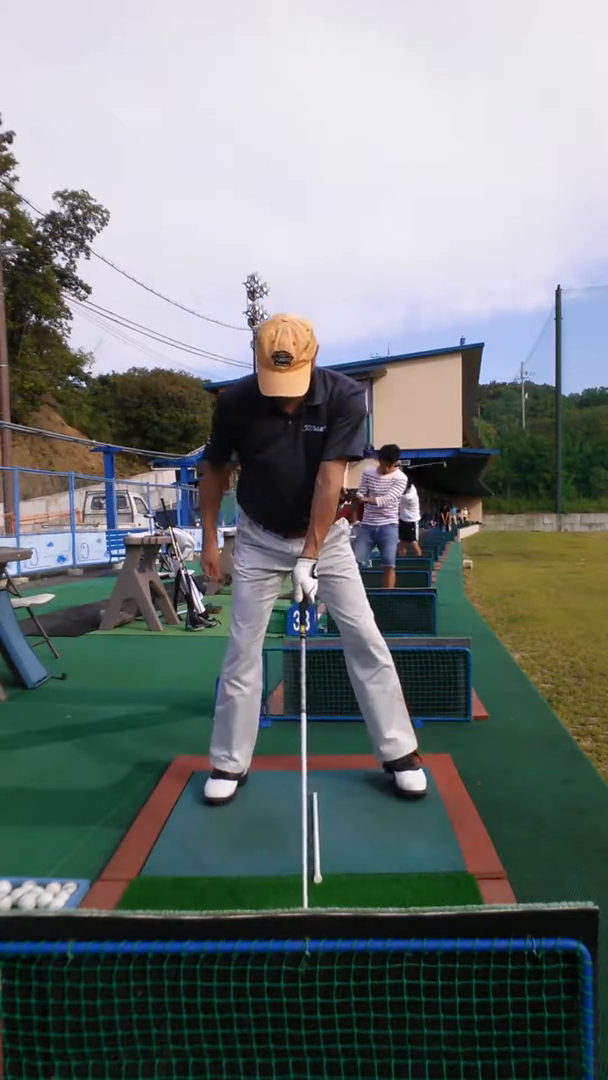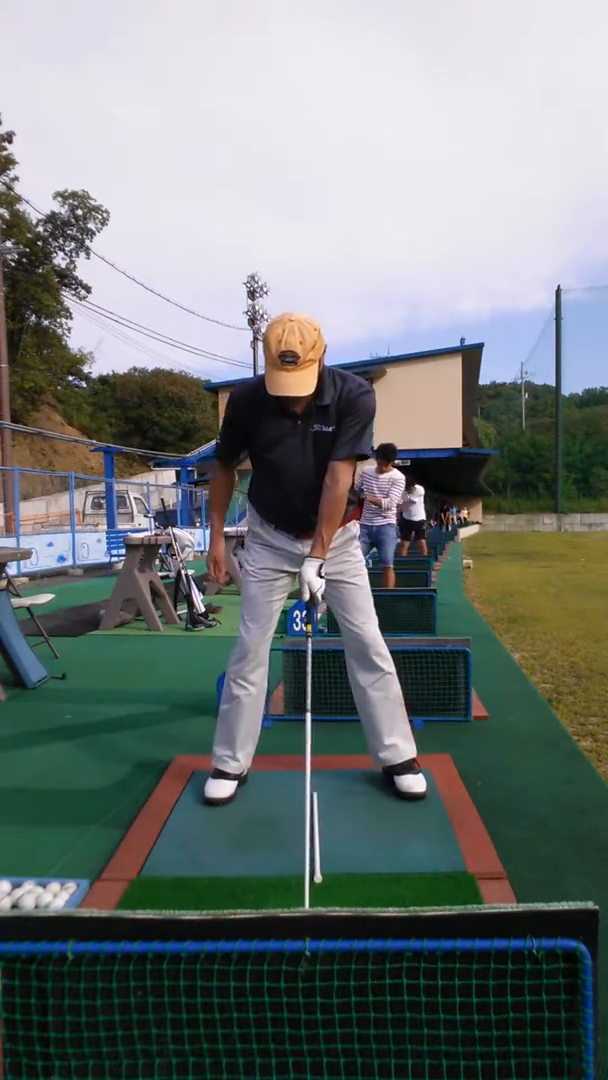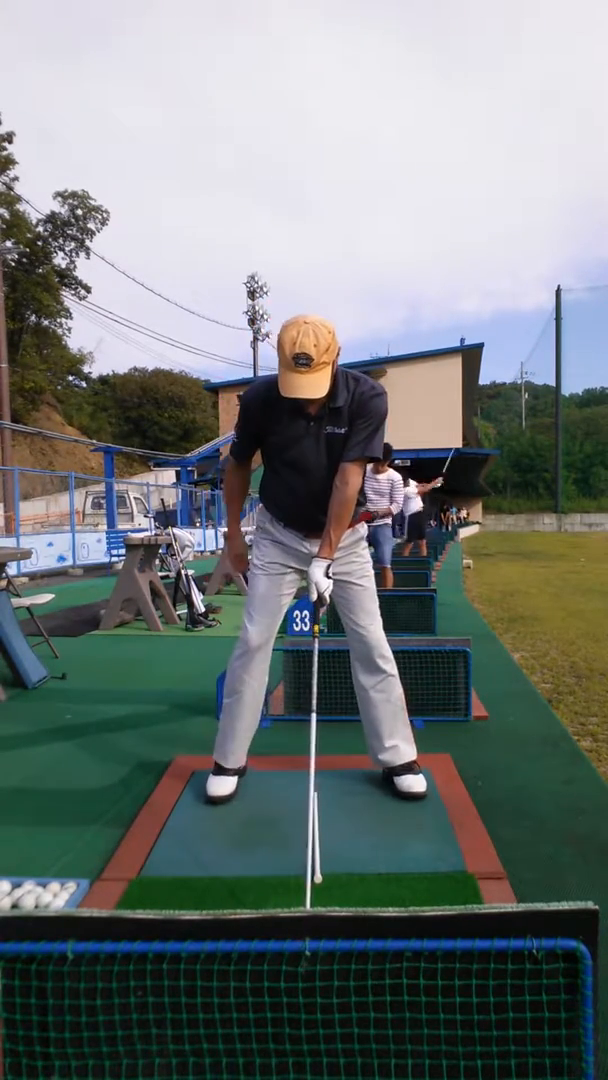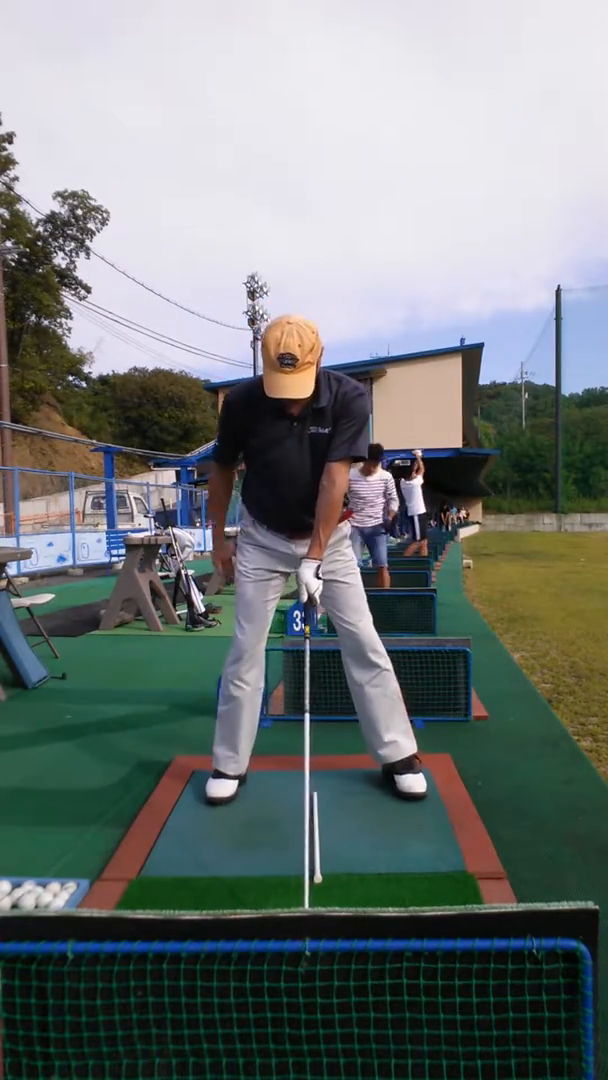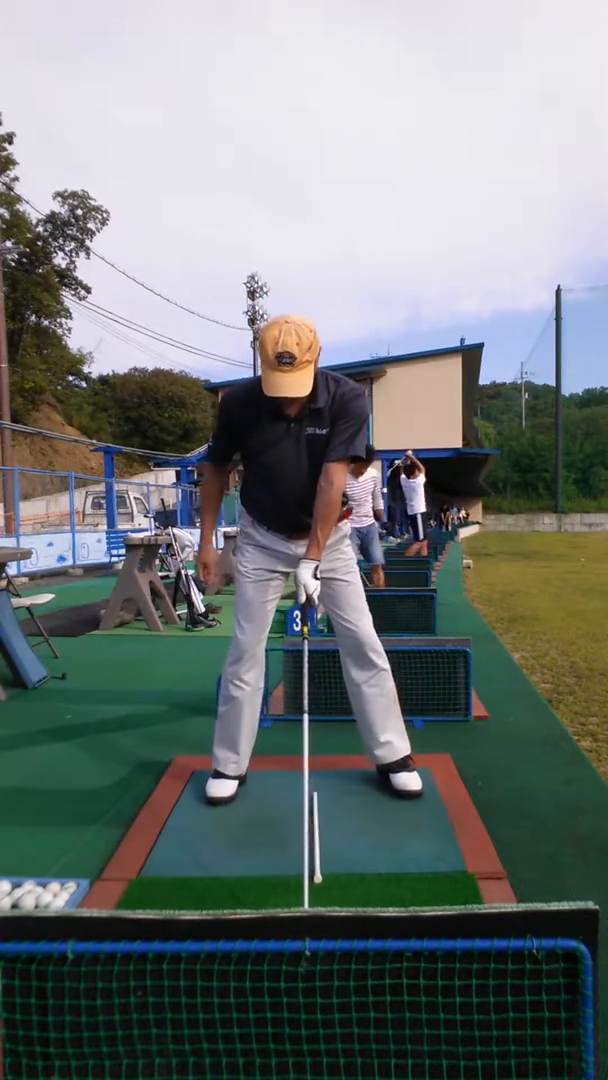
dt=0.2s
person 1, frame 1
left shoulder: (345, 396)
right shoulder: (236, 400)
left elbow: (330, 478)
right elbow: (215, 468)
left wrist: (310, 557)
right wrist: (209, 539)
left hip: (326, 535)
right hip: (259, 538)
left knee: (365, 637)
right knee: (243, 647)
left ankle: (399, 753)
right ankle: (229, 763)
person 1, frame 2
left shoulder: (354, 396)
right shoulder: (246, 399)
left elbow: (339, 479)
right elbow: (224, 467)
left wrist: (318, 557)
right wrist: (216, 538)
left hip: (336, 536)
right hip: (268, 538)
left knee: (367, 643)
right knee: (249, 648)
left ankle: (398, 757)
right ankle: (230, 764)
person 1, frame 3
left shoulder: (367, 397)
right shoulder: (259, 399)
left elbow: (348, 480)
right elbow: (238, 464)
left wrist: (326, 557)
right wrist: (233, 533)
left hip: (344, 537)
right hip: (277, 535)
left knee: (371, 644)
right knee: (253, 642)
left ankle: (397, 758)
right ankle: (228, 759)
person 1, frame 4
left shoulder: (349, 397)
right shoulder: (241, 401)
left elbow: (335, 479)
right elbow: (222, 468)
left wrist: (314, 558)
right wrist: (219, 537)
left hip: (329, 536)
right hip: (263, 538)
left knee: (364, 641)
right knee: (246, 648)
left ankle: (398, 756)
right ankle: (229, 764)
person 1, frame 5
left shoulder: (347, 399)
right shoulder: (238, 401)
left elbow: (332, 481)
right elbow: (216, 469)
left wrist: (313, 558)
right wrist: (207, 540)
left hip: (328, 537)
right hip: (261, 538)
left knee: (361, 640)
right knee: (246, 648)
left ankle: (392, 755)
right ankle: (229, 763)
